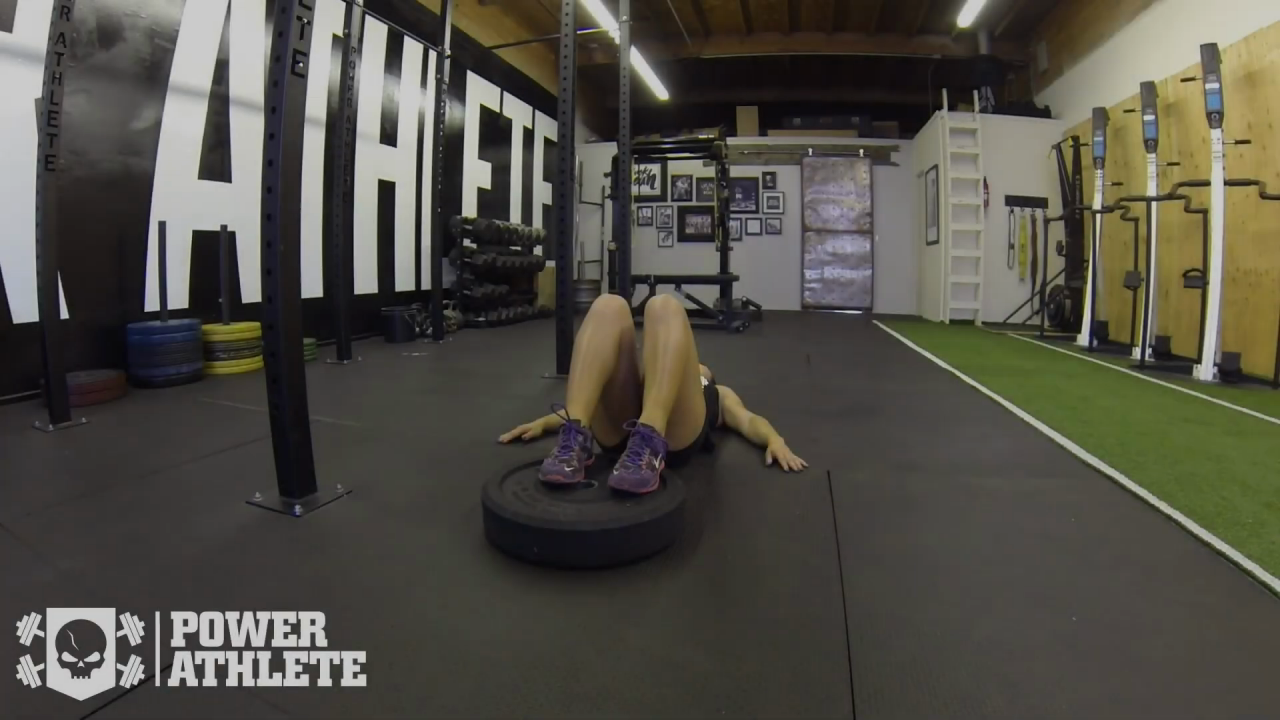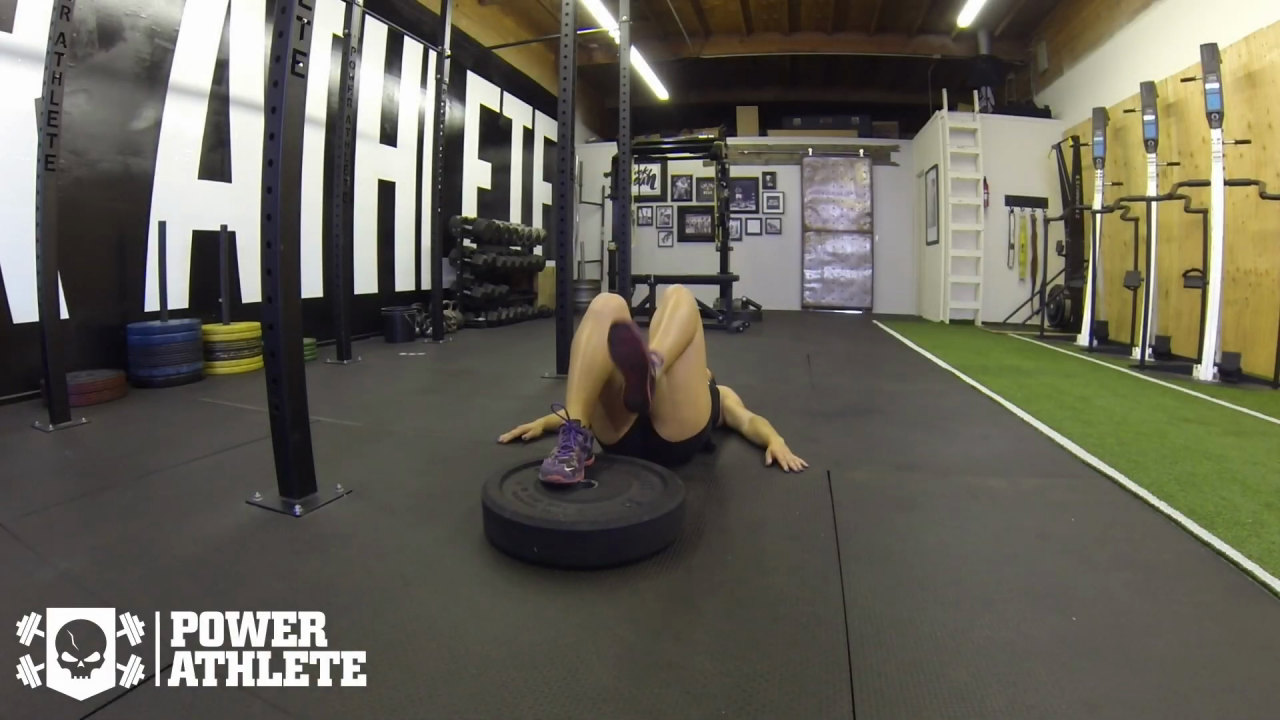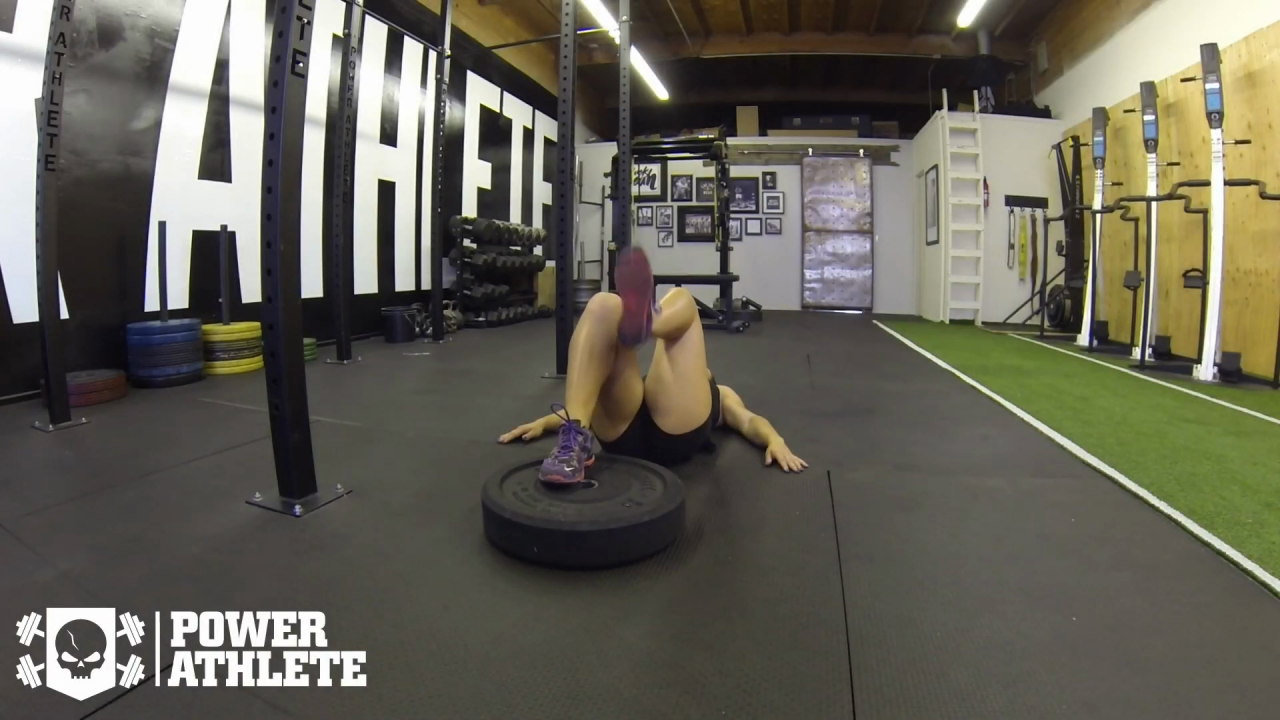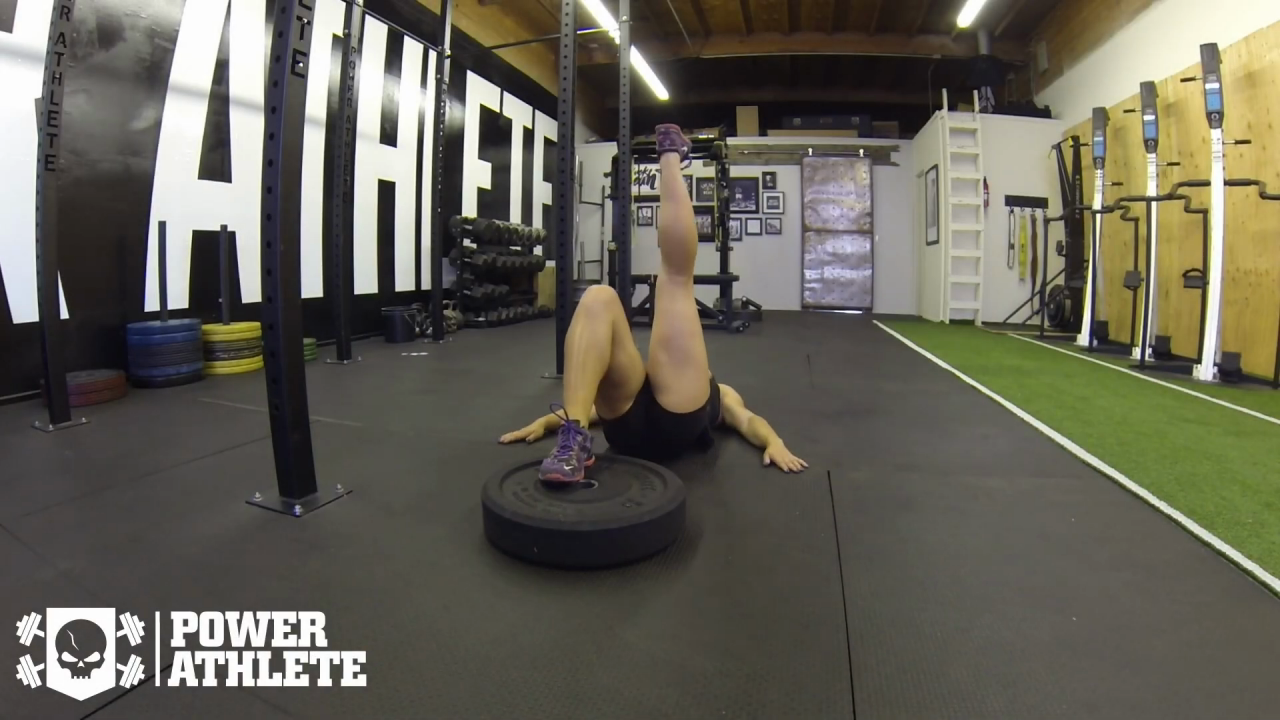
dt=0.5s
person 1, frame 1
left shoulder: (719, 394)
right shoulder: (641, 381)
left elbow: (748, 420)
right elbow: (601, 403)
left wrist: (774, 440)
right wrist: (543, 423)
left hip: (675, 434)
right hip: (619, 429)
left knee: (664, 308)
right knee: (609, 307)
left ankle: (649, 444)
right ankle: (574, 439)
person 1, frame 2
left shoulder: (720, 394)
left elbow: (748, 421)
right elbow: (596, 405)
left wrist: (775, 440)
right wrist: (544, 423)
left hip: (677, 435)
right hip: (623, 433)
left knee: (677, 296)
right knee: (607, 305)
left ankle: (647, 374)
right ankle: (575, 440)
person 1, frame 3
left shoulder: (719, 393)
right shoulder: (649, 384)
left elbow: (747, 420)
right elbow: (598, 399)
left wrist: (774, 439)
right wrist: (544, 422)
left hip: (676, 432)
right hip: (622, 430)
left knee: (679, 300)
right knee: (604, 305)
left ankle: (644, 320)
right ankle: (574, 441)
person 1, frame 4
left shoulder: (720, 394)
right shoulder: (634, 381)
left elbow: (747, 420)
right elbow: (596, 402)
left wrist: (774, 443)
right wrist: (544, 421)
left hip: (678, 418)
right hip: (627, 420)
left knee: (676, 278)
right knee: (598, 298)
right ankle: (574, 437)
